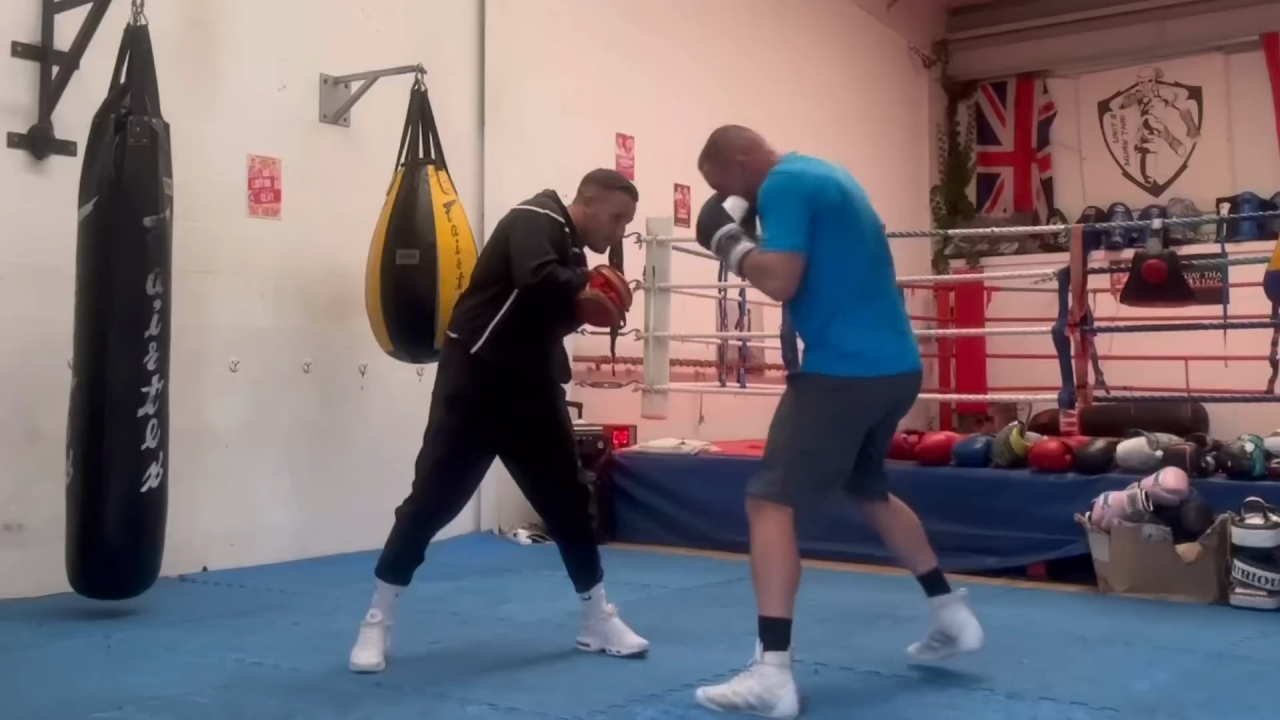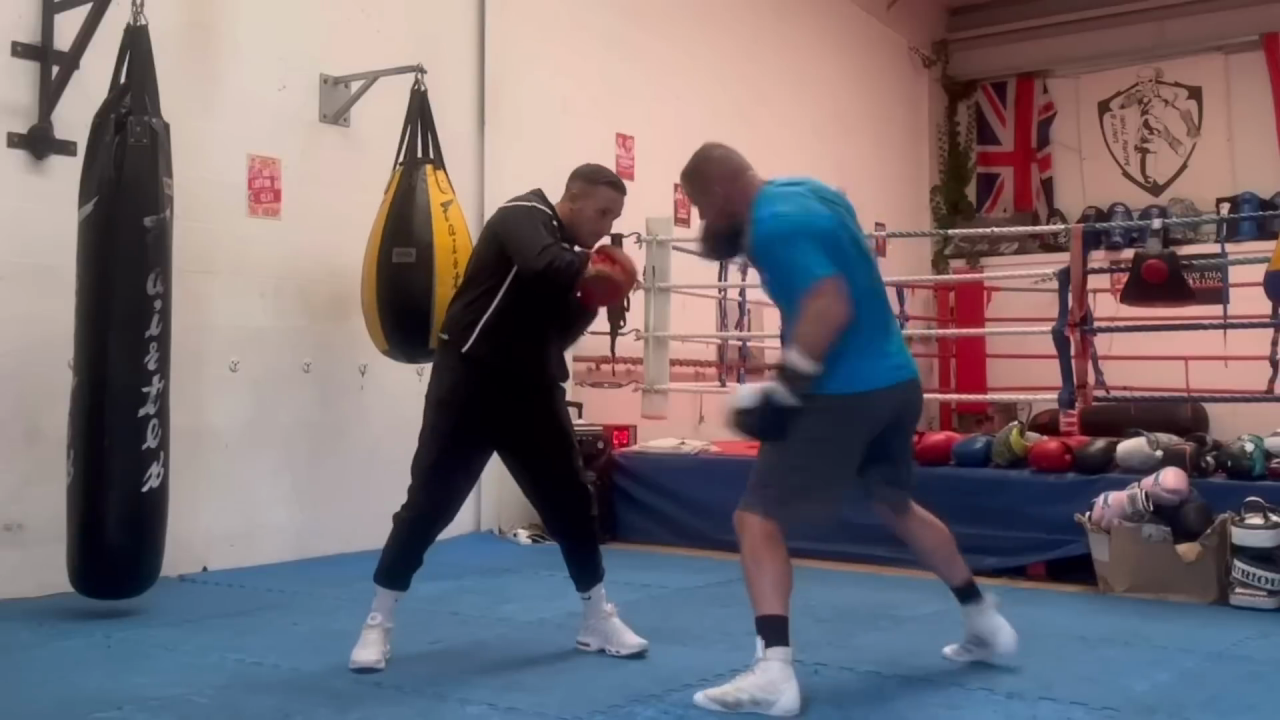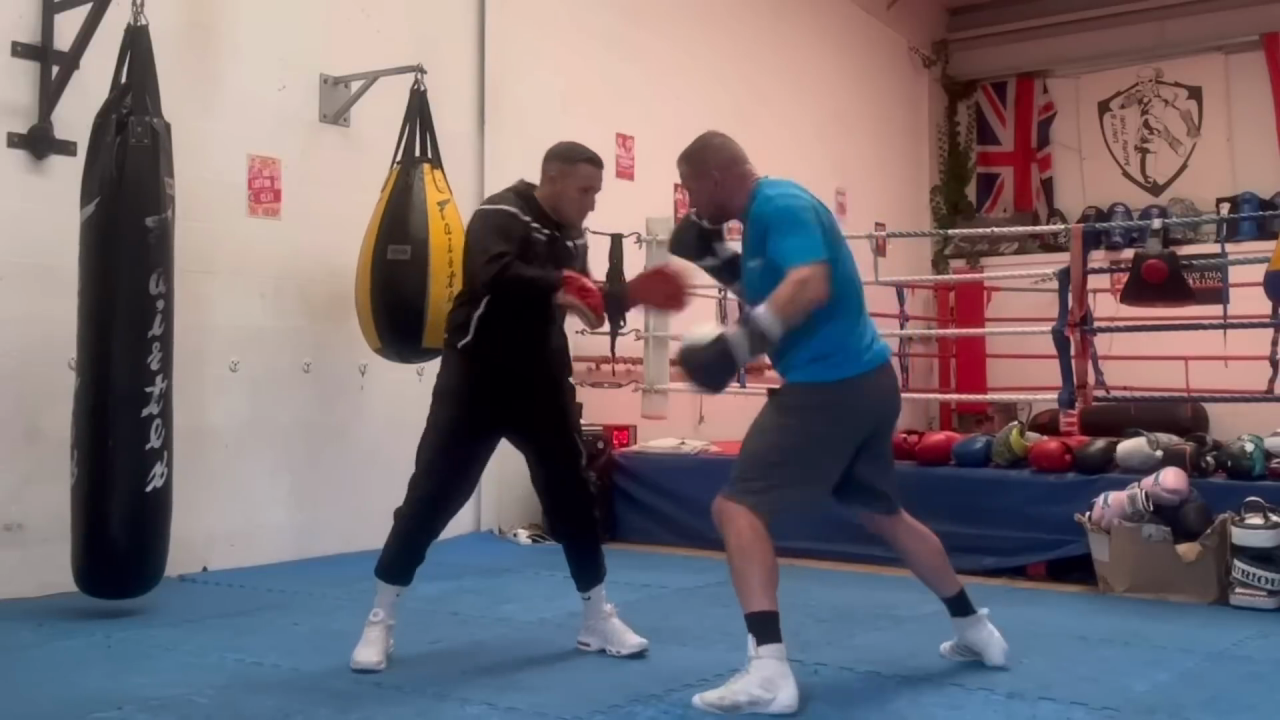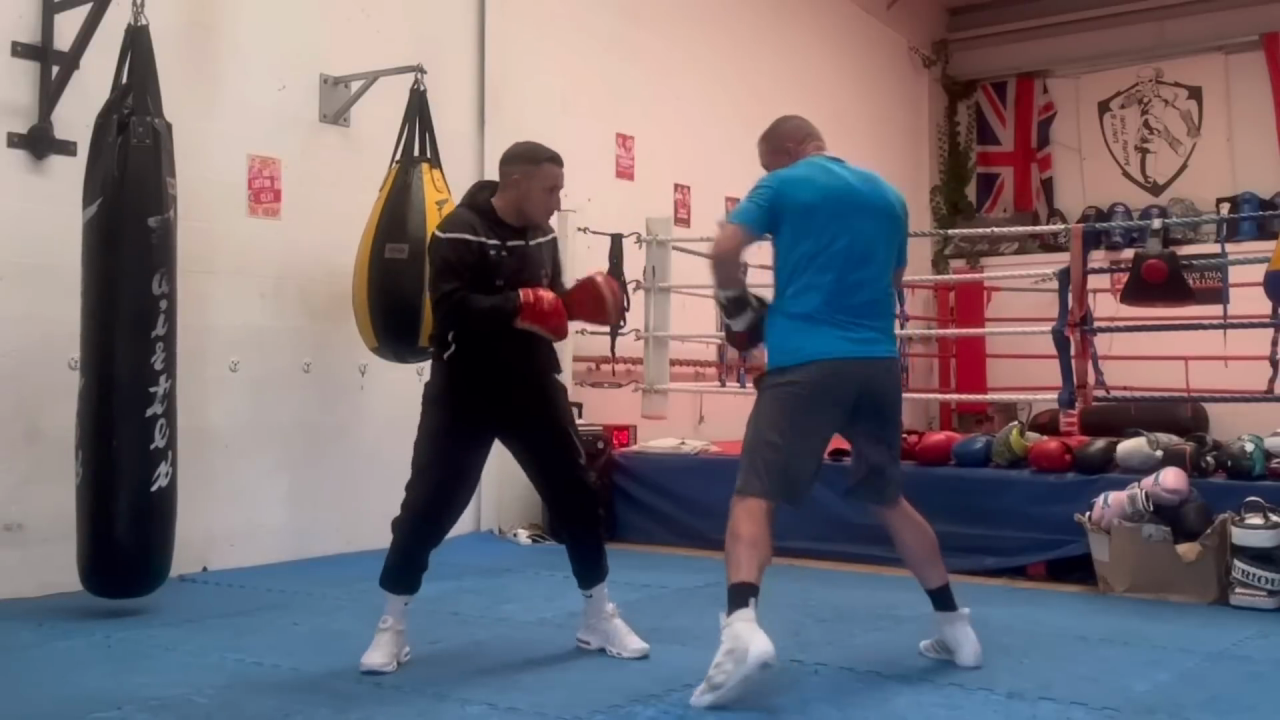
dt=0.3s
person 1, frame 1
left shoulder: (785, 181)
right shoulder: (826, 176)
left elbow: (779, 282)
left wrist: (727, 238)
right wrist: (741, 232)
left hip: (843, 372)
right hip: (897, 366)
left knee: (769, 503)
right knee: (870, 492)
right ankle: (950, 613)
person 1, frame 2
left shoulder: (768, 225)
right shoulder: (808, 194)
left elbow: (832, 308)
left wrist: (784, 385)
right wrist: (732, 245)
left hip: (843, 392)
right hip: (898, 380)
left knee: (758, 518)
right knee: (894, 508)
left ankle: (774, 671)
right ankle: (985, 621)
person 1, frame 3
left shoulder: (774, 206)
right shoulder: (779, 204)
left elbow: (809, 286)
left wrist: (737, 339)
right wrist: (714, 257)
left hip: (828, 386)
right hip: (870, 378)
left knee: (736, 509)
right knee: (882, 514)
left ankle: (769, 668)
right ankle: (975, 630)
person 1, frame 4
left shoulder: (783, 183)
right shoulder: (888, 194)
left elbow: (724, 252)
left wrist: (737, 307)
left hip: (807, 366)
right hip: (879, 364)
left knee: (751, 496)
right knee: (886, 498)
left ankle: (741, 629)
right ankle: (956, 627)
person 2, frame 1
left shoulder: (571, 249)
right shoulder: (535, 221)
right elbow: (537, 282)
left wrist: (585, 304)
right wrist: (585, 286)
left hip: (532, 387)
right hip: (476, 378)
left knee: (568, 500)
right knee: (434, 497)
left ankle: (598, 619)
right ankle: (377, 621)
person 2, frame 2
left shoulder: (570, 257)
right shoulder: (523, 218)
right elbow: (543, 267)
left wrist: (588, 302)
right wrist: (591, 268)
left hip: (532, 389)
right hip: (471, 381)
left knee: (571, 500)
right knee: (430, 503)
left ankle: (598, 619)
right ankle: (378, 625)
person 2, frame 3
left shoulder: (568, 238)
right shoulder: (498, 218)
left elbow: (580, 300)
right elbow: (495, 276)
left wrist: (633, 292)
right wrist: (558, 287)
left hip: (541, 384)
right hip: (475, 377)
left knee: (573, 498)
right knee: (430, 497)
left ankle: (598, 620)
right ankle: (380, 622)
person 2, frame 4
left shoulder: (542, 234)
right shoulder: (458, 233)
right elbow: (450, 309)
right wrist: (516, 307)
left hip: (532, 383)
right hip: (464, 388)
left knee: (576, 496)
right knee: (428, 506)
left ankle: (599, 618)
right ankle: (391, 629)
